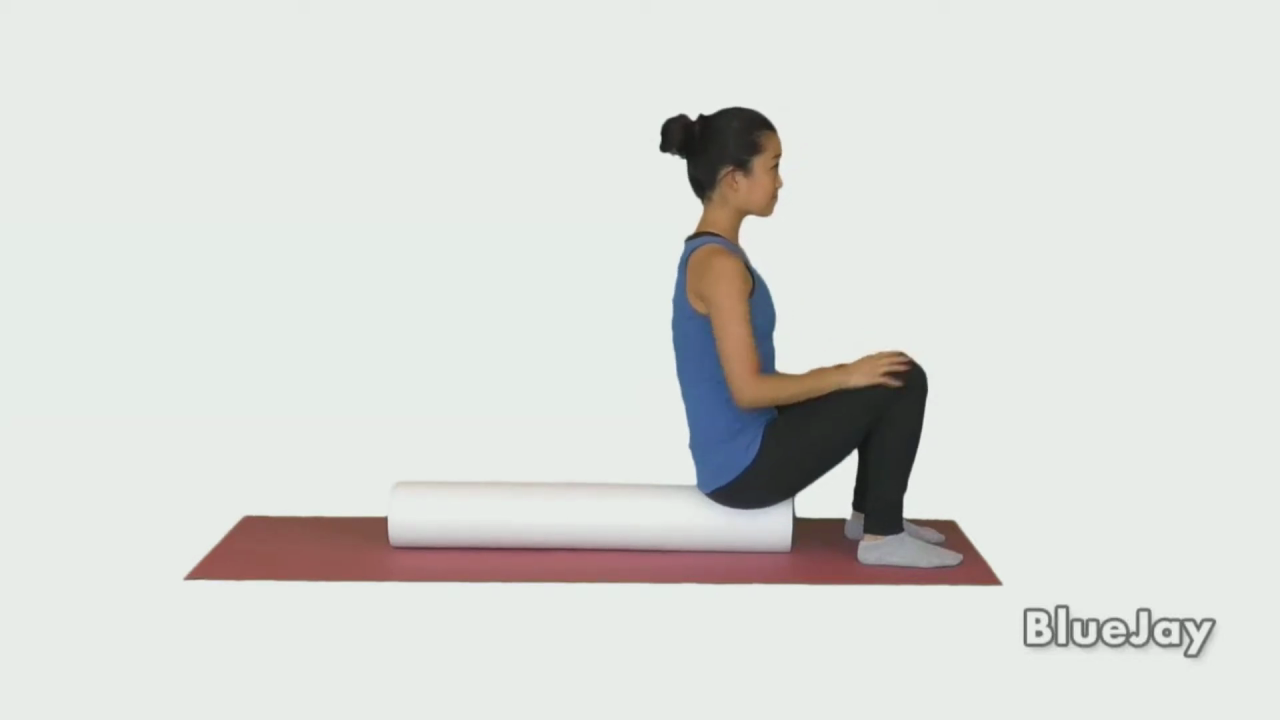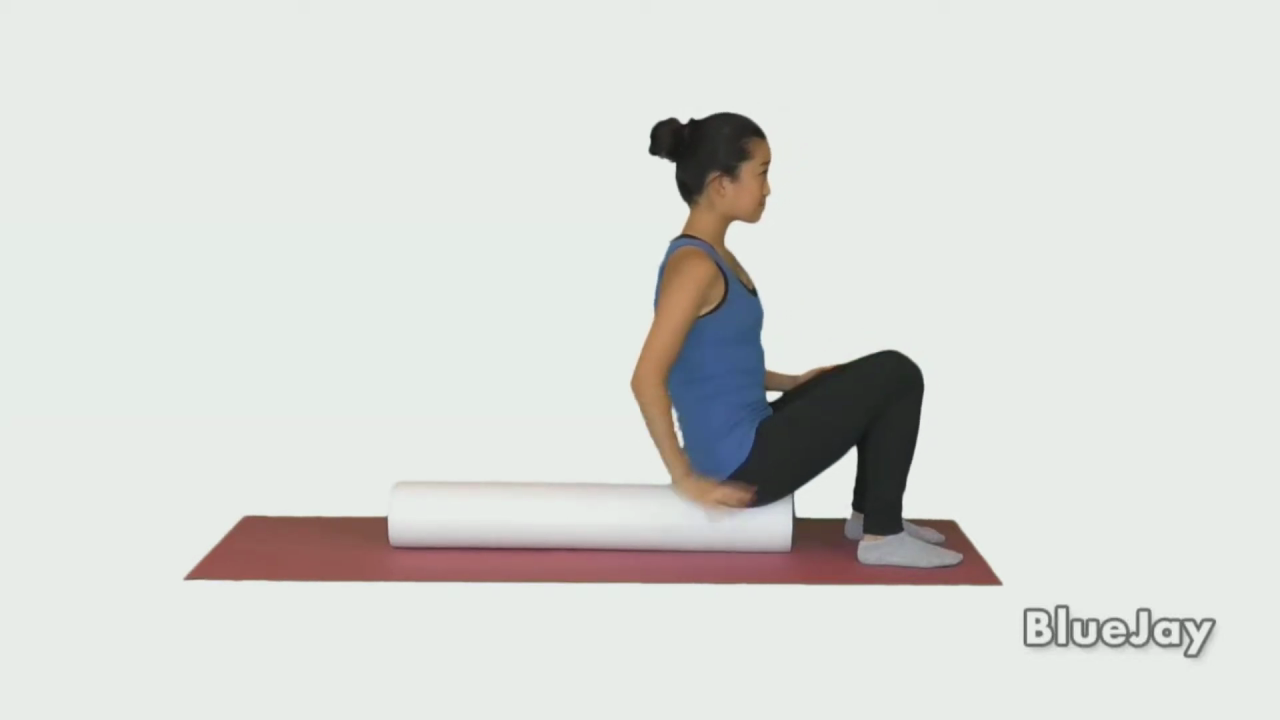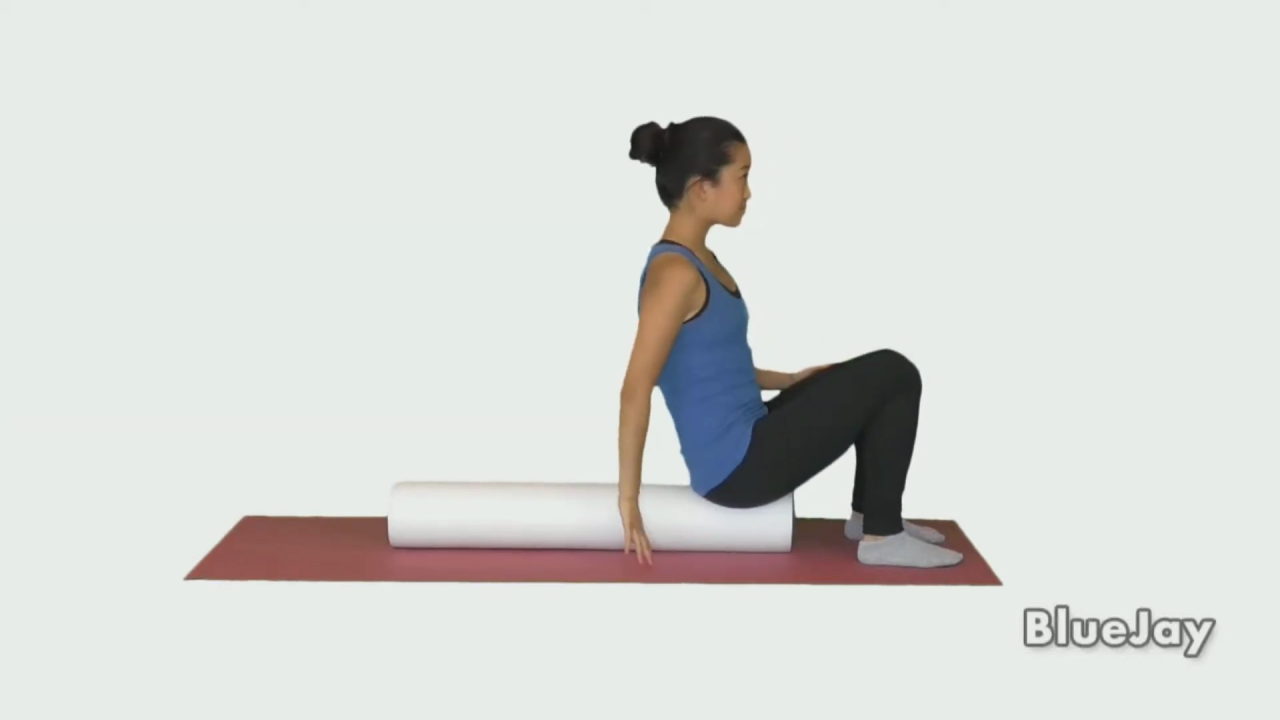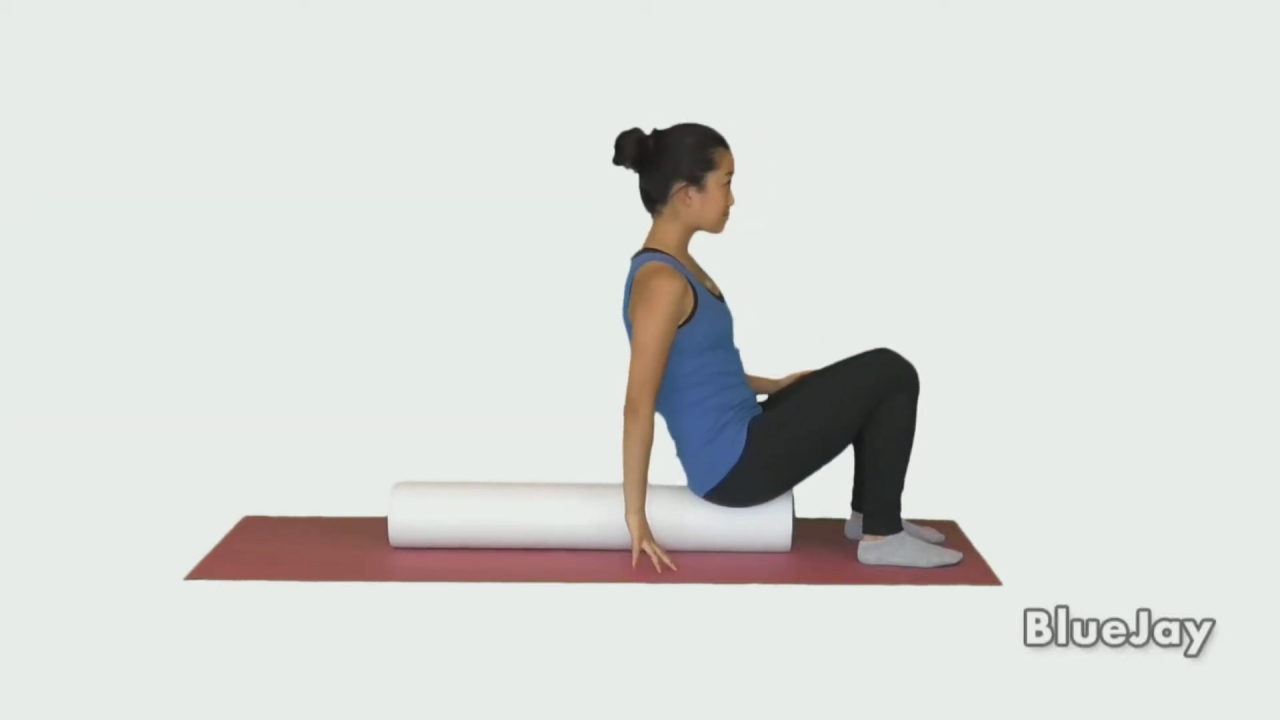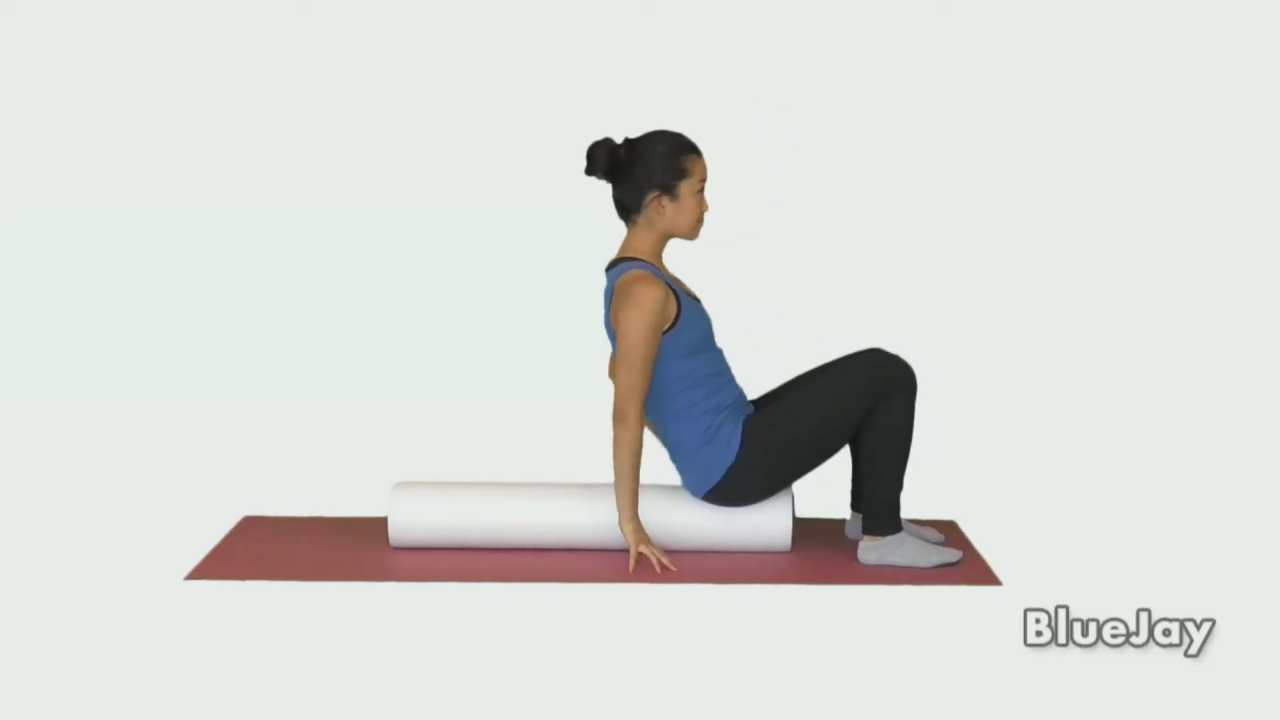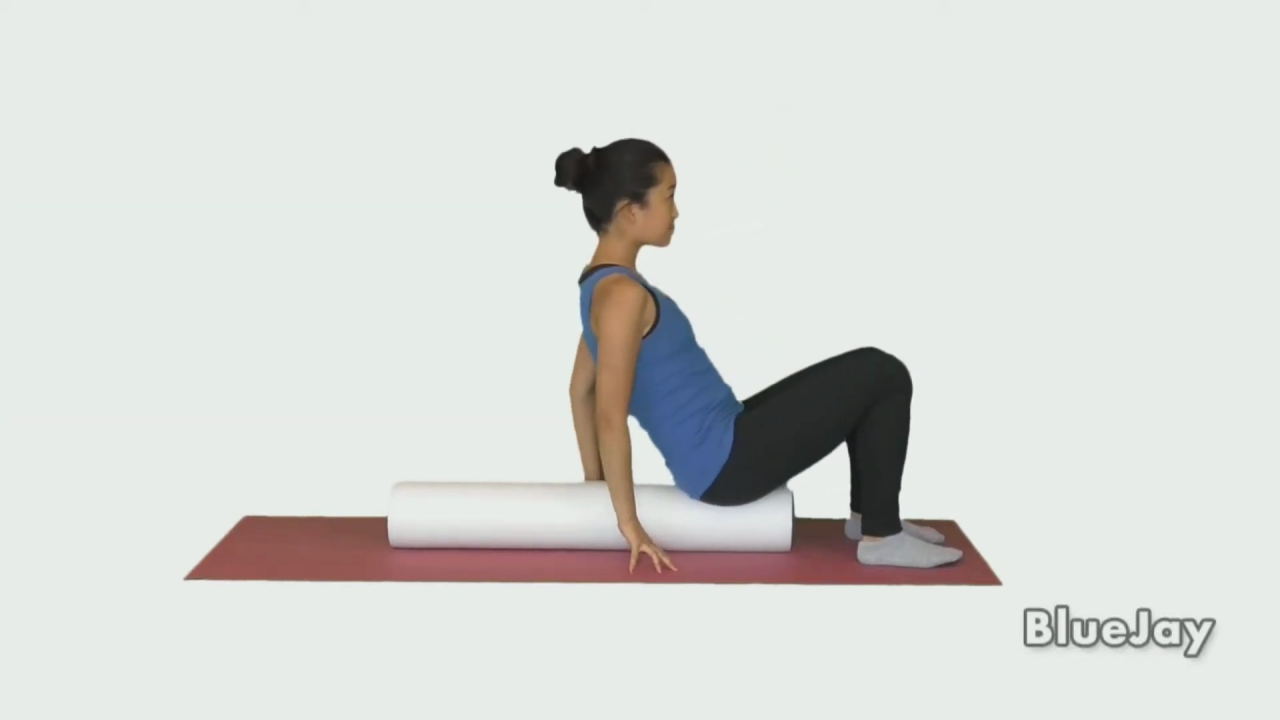
dt=0.5s
person 1, frame 1
left shoulder: (714, 251)
right shoulder: (719, 264)
right elbow: (745, 389)
left wrist: (815, 379)
right wrist: (840, 378)
left hip: (745, 451)
right hip: (744, 467)
left knee: (882, 378)
right knee: (903, 379)
left ankle: (869, 513)
right ankle: (882, 536)
person 1, frame 2
left shoulder: (713, 256)
right shoulder: (694, 266)
right elbow: (647, 379)
left wrist: (793, 383)
right wrist: (684, 475)
left hip: (747, 447)
right hip: (740, 464)
left knee: (885, 378)
right knee: (897, 376)
left ankle: (870, 514)
right ankle: (882, 537)
person 1, frame 3
left shoulder: (698, 259)
right shoulder: (676, 272)
right elbow: (635, 390)
left wrist: (790, 380)
right wrist: (629, 501)
left hip: (744, 442)
right hip: (737, 466)
left knee: (881, 377)
right knee: (894, 376)
left ankle: (870, 515)
right ankle: (882, 537)
person 1, frame 4
left shoulder: (673, 264)
right shoulder: (661, 281)
right elbow: (638, 405)
left wrist: (773, 385)
right wrist: (635, 515)
left hip: (738, 441)
right hip: (735, 465)
left knee: (878, 374)
right knee: (892, 375)
left ankle: (869, 514)
right ankle: (882, 536)
person 1, frame 5
left shoulder: (638, 272)
right shoulder: (644, 290)
left elbow: (620, 370)
right elbow: (625, 412)
left wrist: (672, 439)
right wrist: (629, 521)
left hip: (731, 442)
right hip: (731, 465)
left knee: (875, 373)
right knee: (888, 376)
left ankle: (868, 514)
right ankle: (881, 537)
person 1, frame 6
left shoulder: (605, 281)
right shoulder: (621, 293)
left elbow: (581, 390)
right elbow: (611, 416)
left wrist: (595, 482)
right wrist: (628, 521)
left hip: (721, 443)
right hip: (726, 463)
left knee: (870, 367)
right knee: (884, 375)
left ankle: (867, 515)
right ankle: (881, 536)
